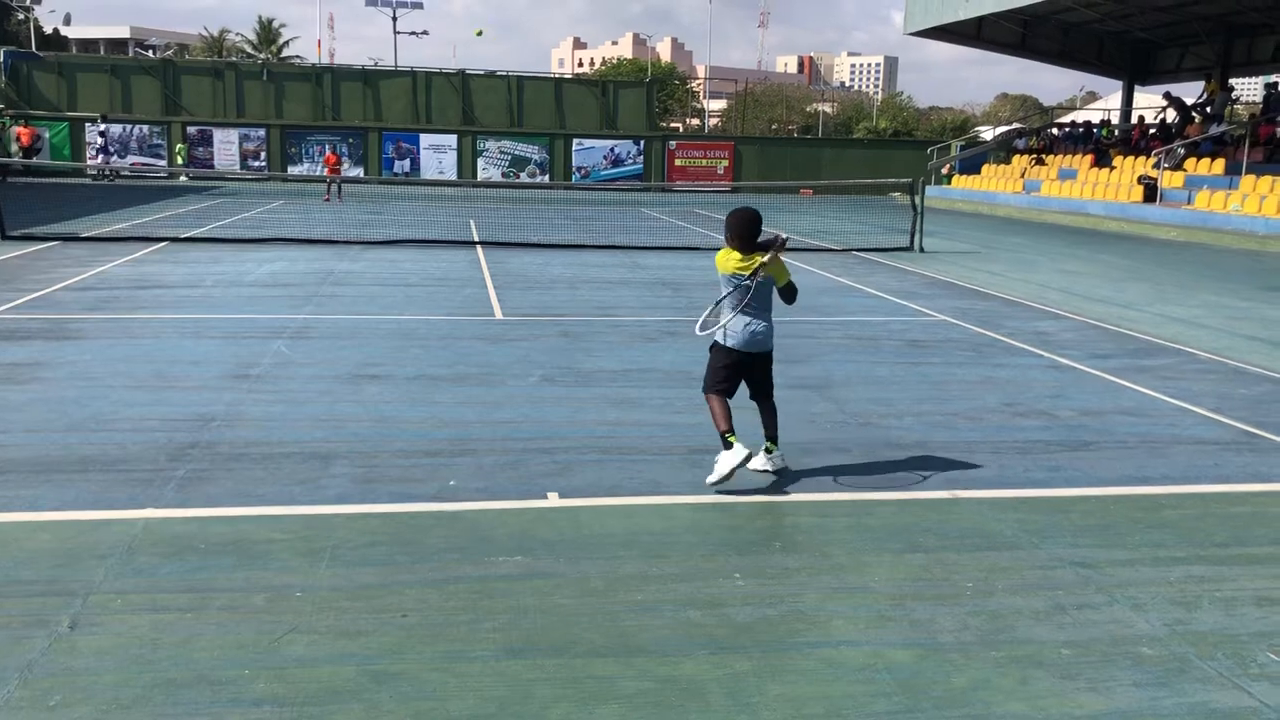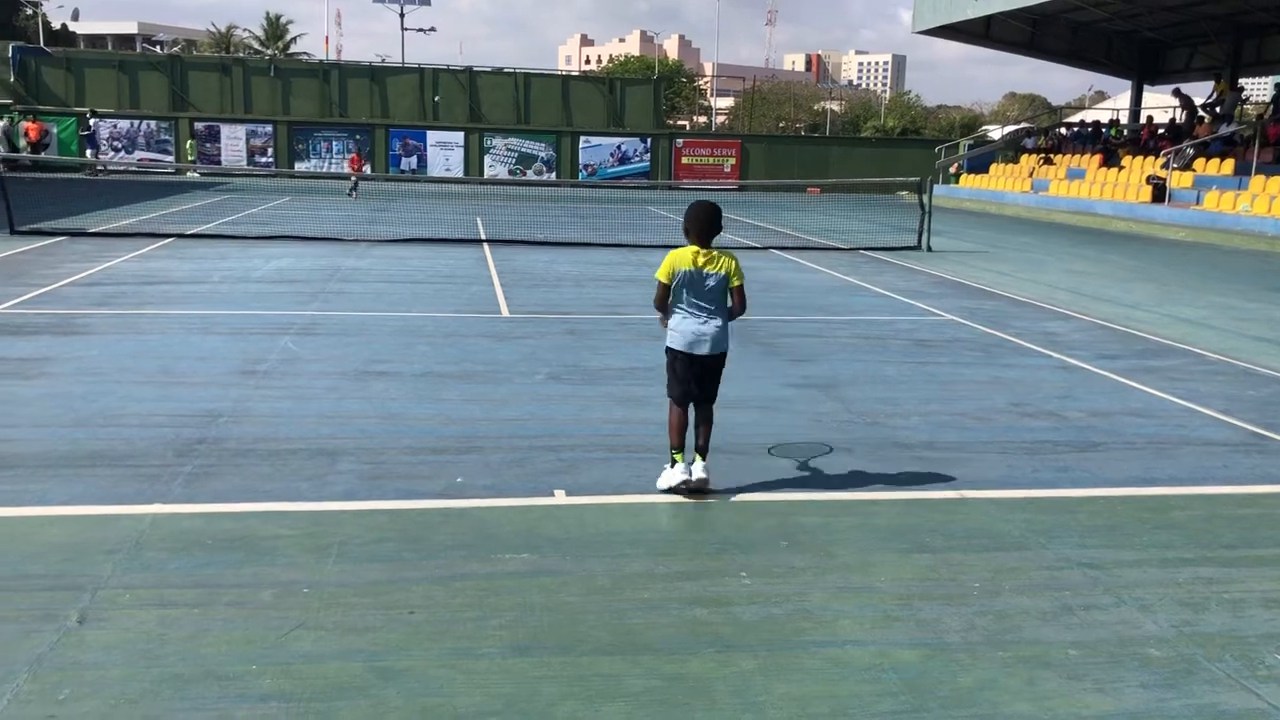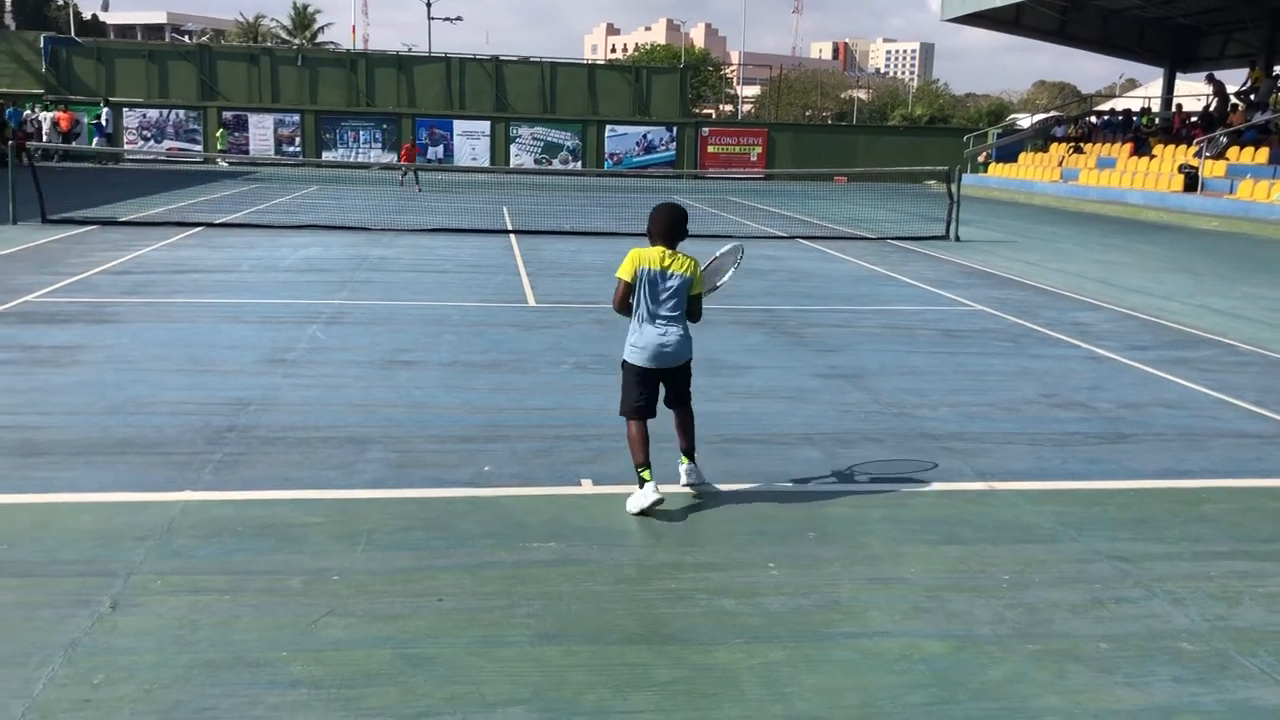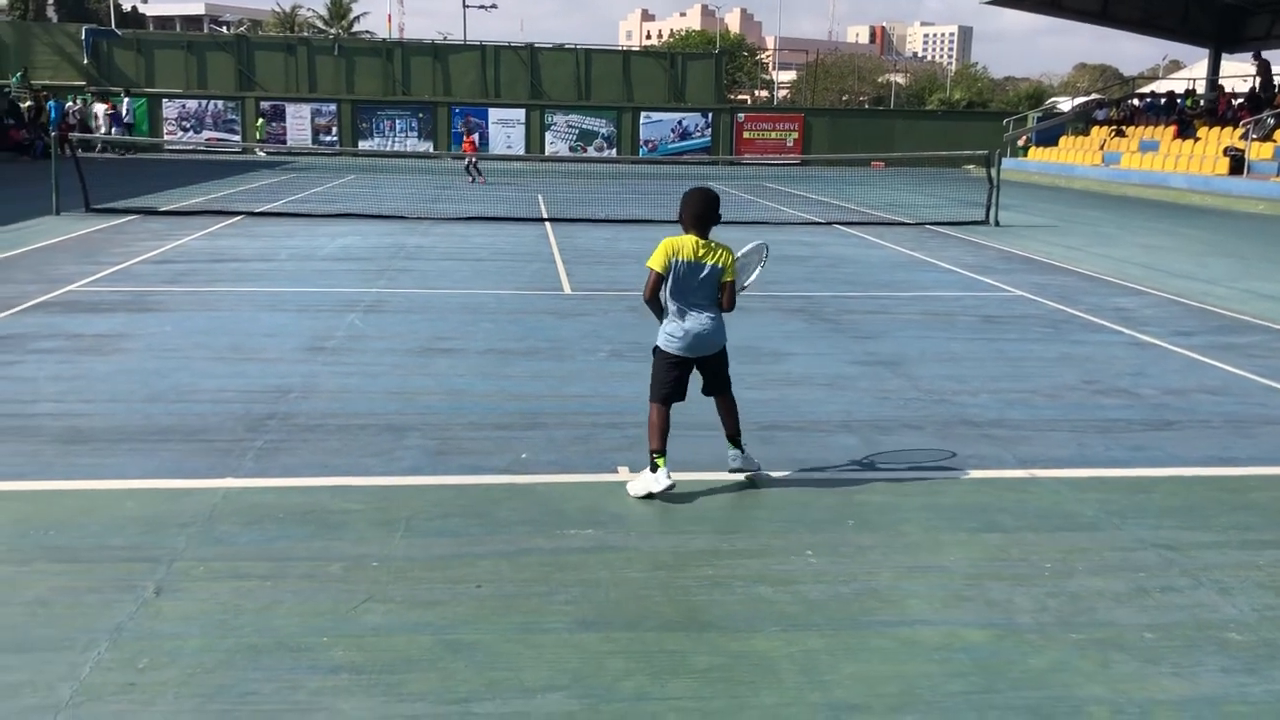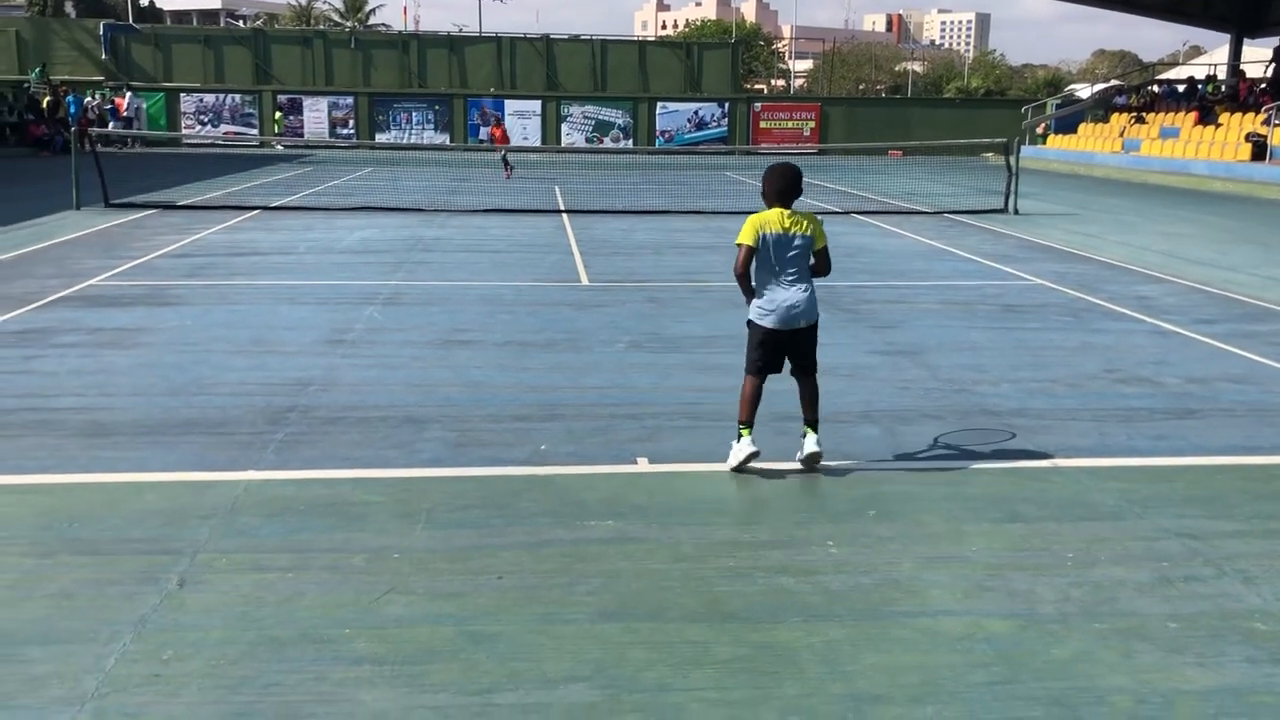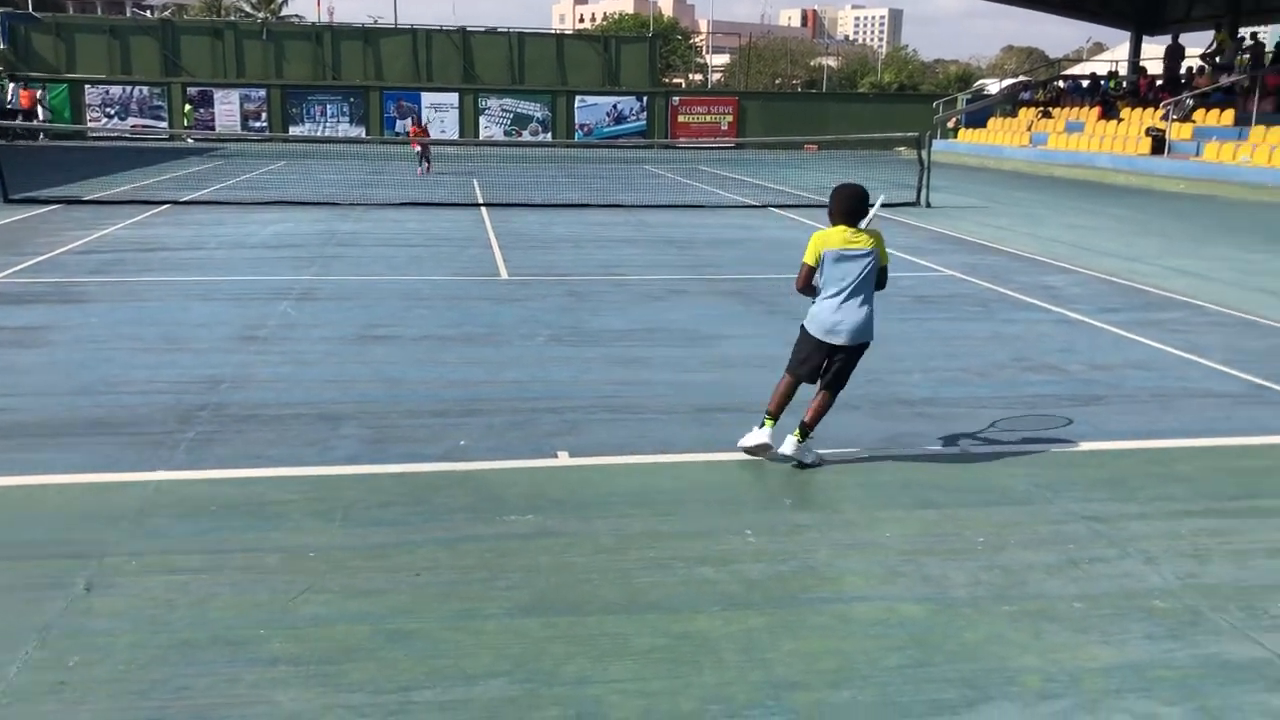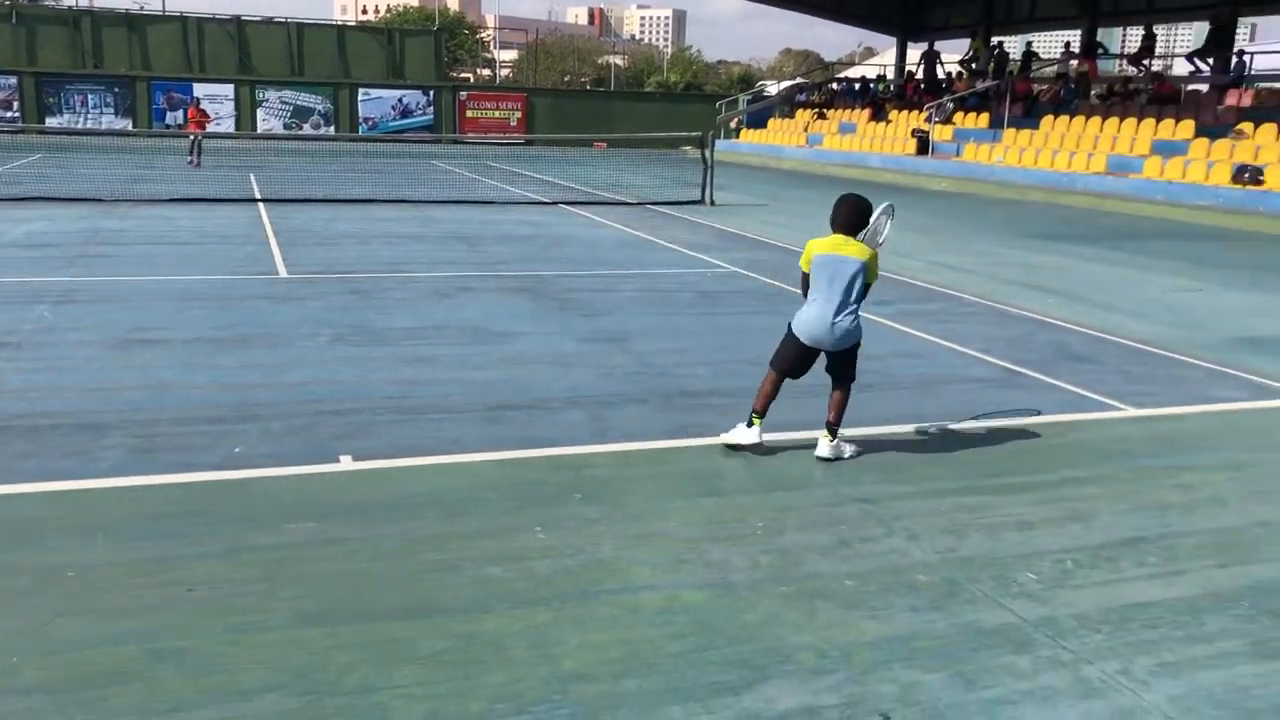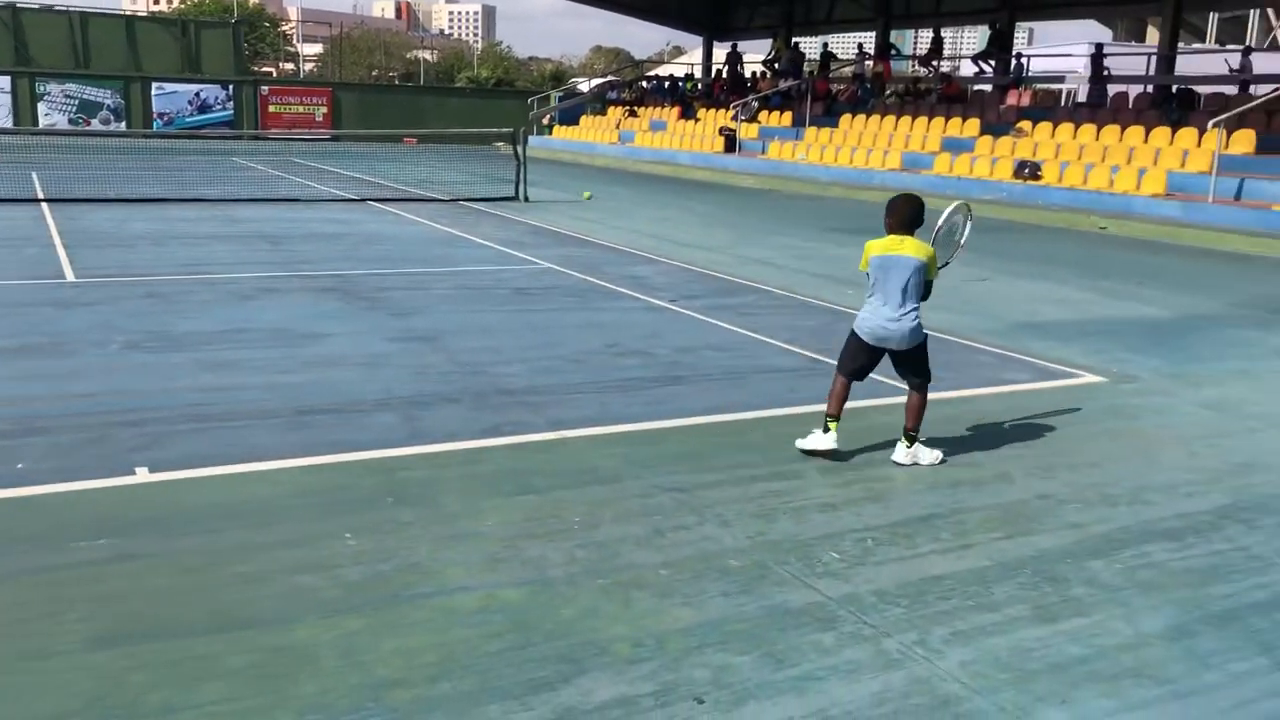
dt=0.5s
person 1, frame 1
left shoulder: (723, 260)
right shoulder: (774, 265)
right elbow: (791, 299)
left wrist: (770, 245)
left hip: (732, 341)
right hip: (762, 342)
left knee: (714, 392)
right knee: (764, 397)
left ankle: (732, 447)
right ankle: (771, 453)
person 1, frame 2
left shoulder: (674, 259)
right shoulder: (729, 262)
left elbow: (660, 302)
right elbow: (740, 307)
left wrist: (667, 315)
left hip: (682, 340)
right hip: (715, 342)
left knee: (679, 402)
right knee: (704, 404)
left ankle: (677, 465)
right ankle: (700, 464)
person 1, frame 3
left shoulder: (637, 257)
right shoulder: (691, 266)
left elbow: (619, 303)
right elbow: (694, 315)
left hip: (641, 351)
right hip: (677, 351)
left knee: (635, 417)
right knee: (682, 407)
left ankle: (647, 484)
right ankle: (689, 466)
person 1, frame 4
left shoulder: (669, 247)
right shoulder: (724, 254)
left elbow: (649, 294)
right elbow: (728, 303)
left wrist: (664, 316)
left hip: (675, 339)
right hip: (712, 338)
left knee: (660, 402)
right knee: (722, 393)
left ankle: (658, 471)
right ankle: (737, 453)
person 1, frame 5
left shoulder: (755, 223)
right shoulder: (811, 224)
left elbow: (741, 267)
right elbow: (824, 268)
left wrist: (751, 293)
left hip: (767, 314)
right hip: (803, 313)
left knee: (755, 376)
right knee: (806, 375)
left ankle: (745, 440)
right ankle: (811, 436)
person 1, frame 6
left shoulder: (821, 239)
right shoulder: (875, 240)
left elbow: (802, 285)
right elbow: (880, 283)
left hip: (820, 323)
right hip: (857, 330)
left knee: (793, 375)
right knee: (831, 387)
left ankle: (764, 430)
right ankle: (798, 441)
person 1, frame 7
left shoulder: (814, 247)
right shoulder: (867, 255)
right elbow: (862, 294)
left hip: (807, 327)
right hip: (844, 332)
left knee: (776, 372)
right knee: (842, 381)
left ankle: (752, 427)
right ankle: (829, 440)
person 1, frame 8
left shoulder: (873, 248)
right shoulder: (926, 253)
right elbow: (924, 294)
left hip: (869, 328)
right hip: (907, 333)
left knee: (844, 376)
right knee: (919, 386)
left ankle: (827, 433)
right ankle: (908, 446)
